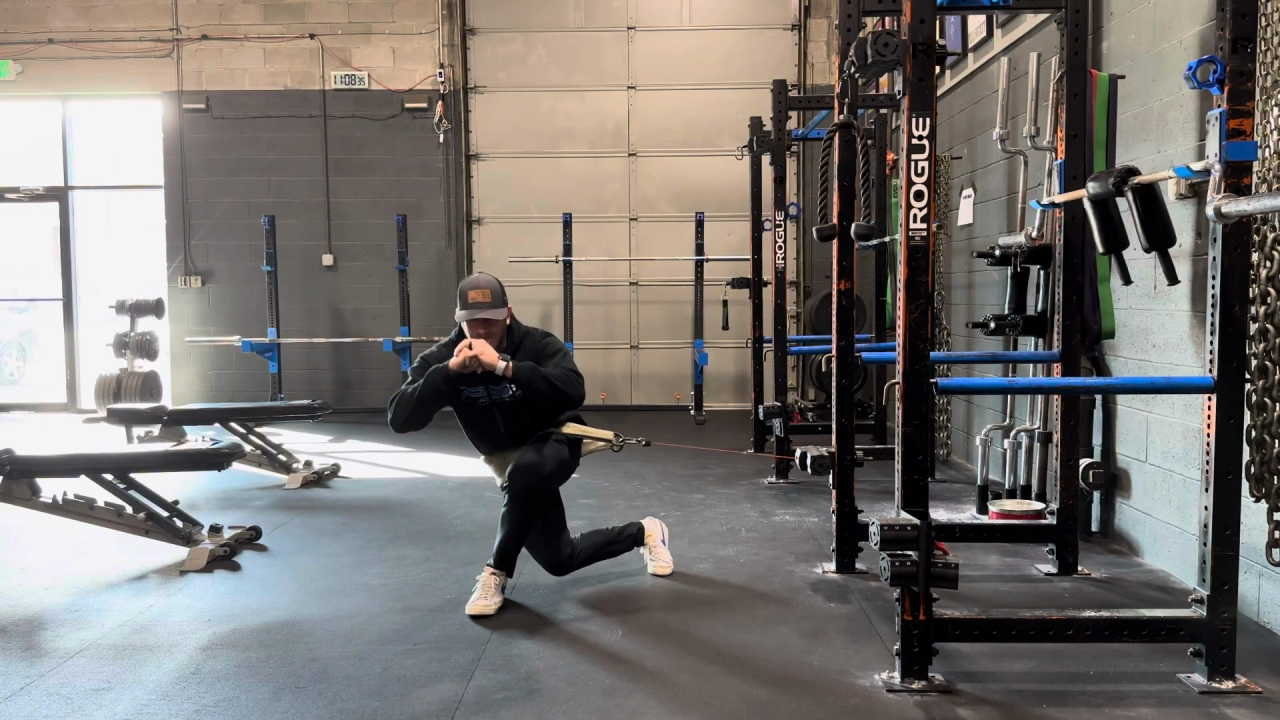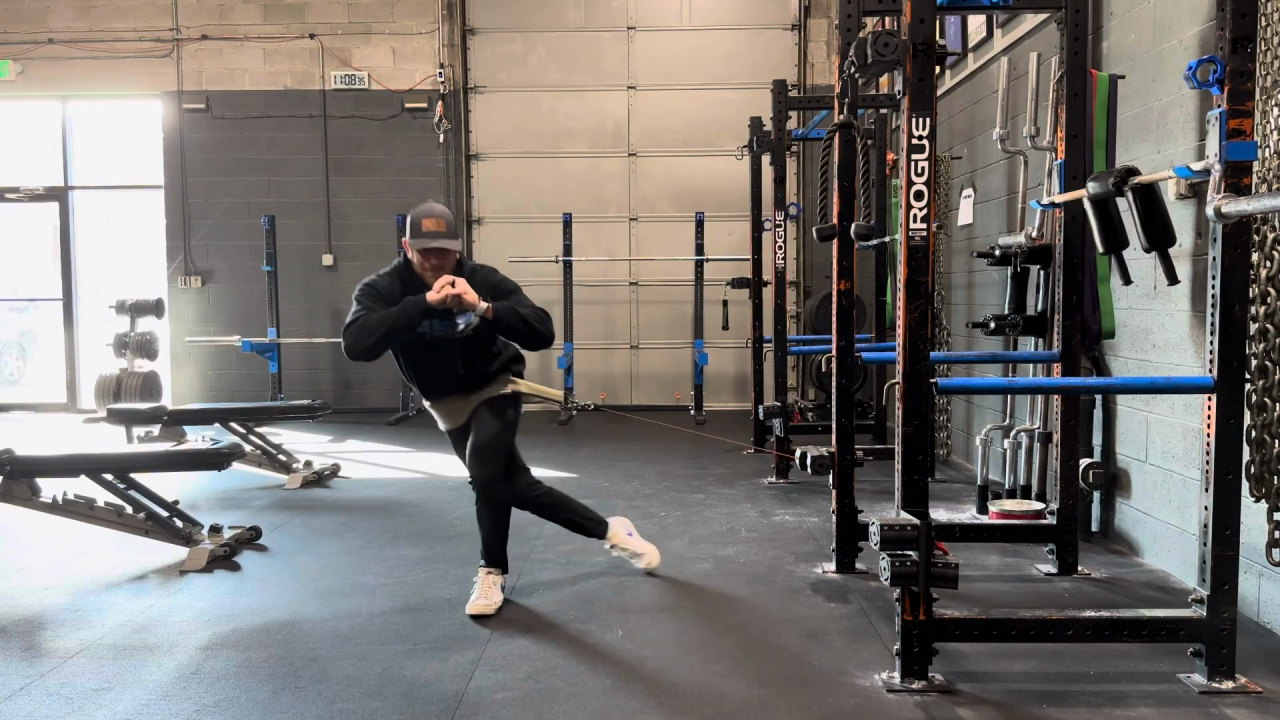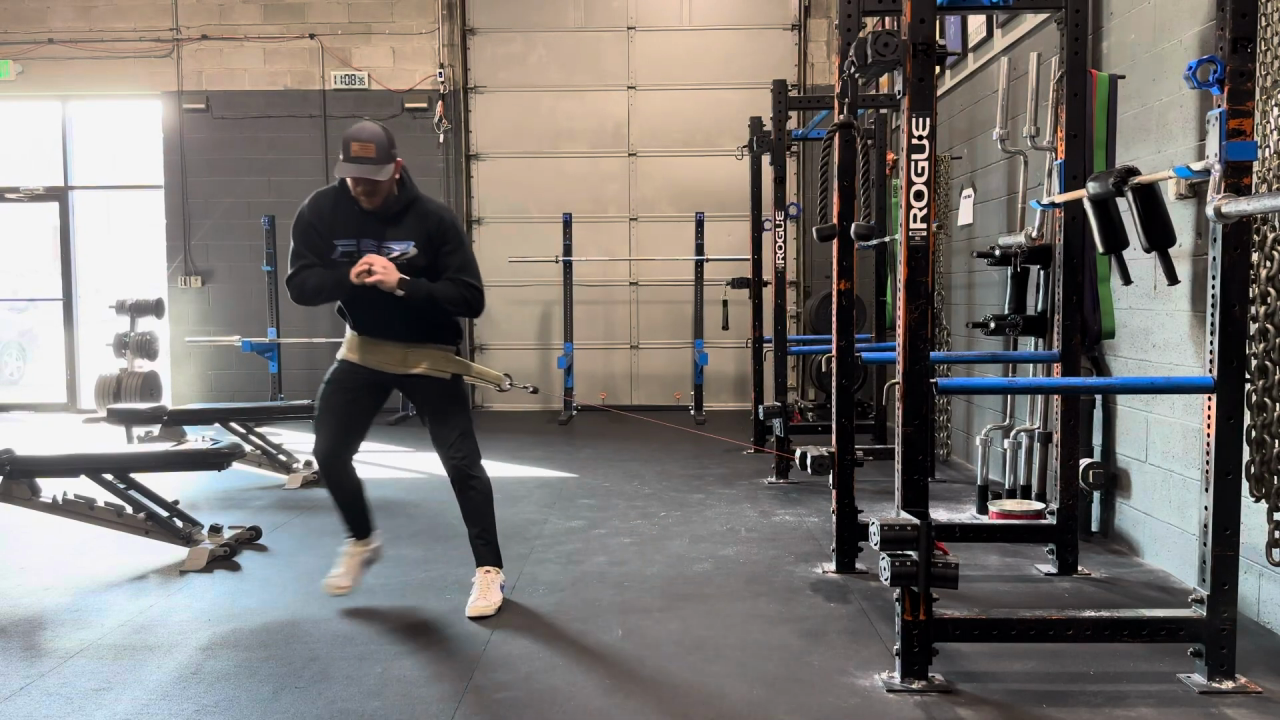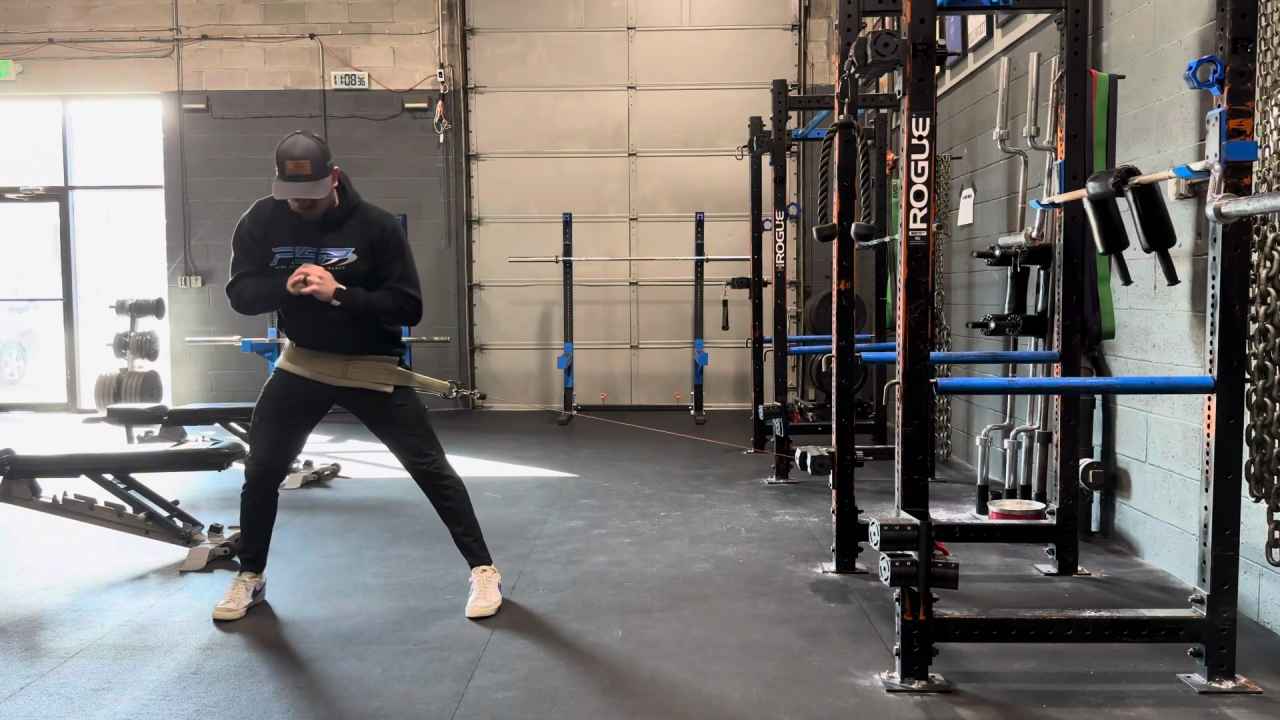
dt=0.3s
person 1, frame 1
left shoulder: (538, 344)
right shoulder: (440, 359)
left elbow: (572, 393)
right elbow: (400, 420)
left wrist: (503, 366)
right wrist: (448, 371)
left hip: (554, 444)
right hip: (507, 462)
left knee: (524, 475)
right knee: (559, 560)
left ankle: (496, 574)
right ankle: (643, 533)
person 1, frame 2
left shoulder: (485, 280)
right shoulder: (382, 288)
left elbow: (543, 333)
right elbow: (357, 344)
left wrist: (482, 307)
right wrist: (424, 303)
left hip: (495, 390)
right hip: (449, 407)
left knee: (488, 471)
right knee: (517, 488)
left ankle: (493, 572)
right ankle: (610, 530)
person 1, frame 3
left shoulder: (433, 218)
right shoulder: (320, 211)
left elbow: (470, 298)
right elbow: (300, 285)
left wrist: (401, 284)
right wrist: (348, 277)
left hip: (430, 352)
right hip: (366, 349)
left knee: (461, 460)
right knee: (329, 453)
left ankle: (489, 570)
right ankle: (361, 541)
person 1, frame 4
left shoulder: (377, 226)
right shoulder: (260, 221)
left elbow: (409, 308)
right elbow: (240, 294)
left wrist: (338, 294)
right wrist: (286, 287)
left hip: (371, 365)
left knee: (430, 467)
right knee: (261, 470)
left ankle: (483, 569)
right ankle: (250, 577)
